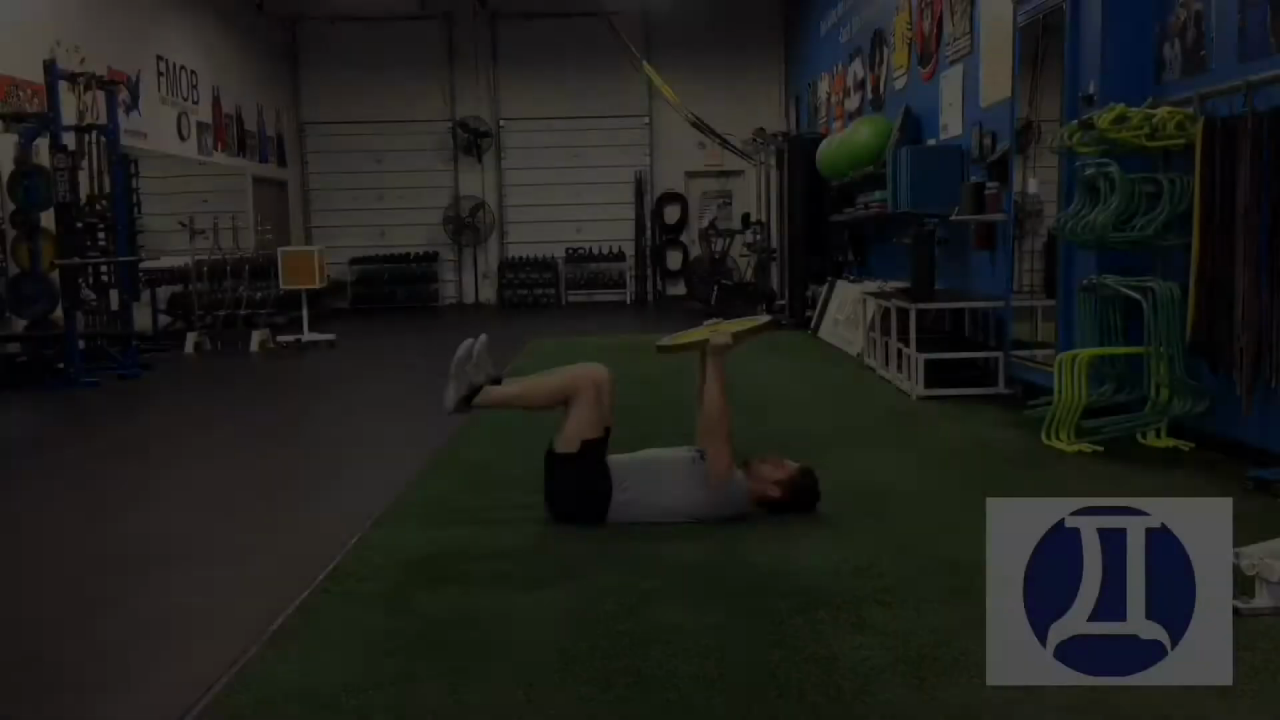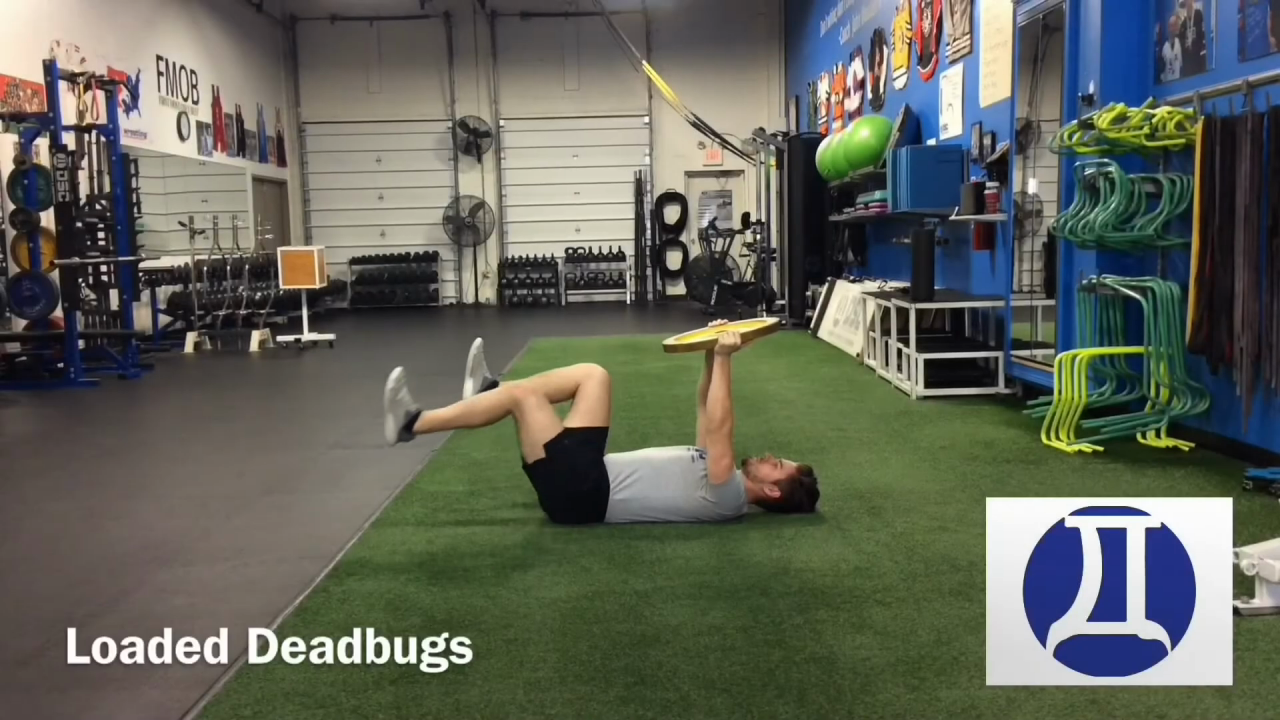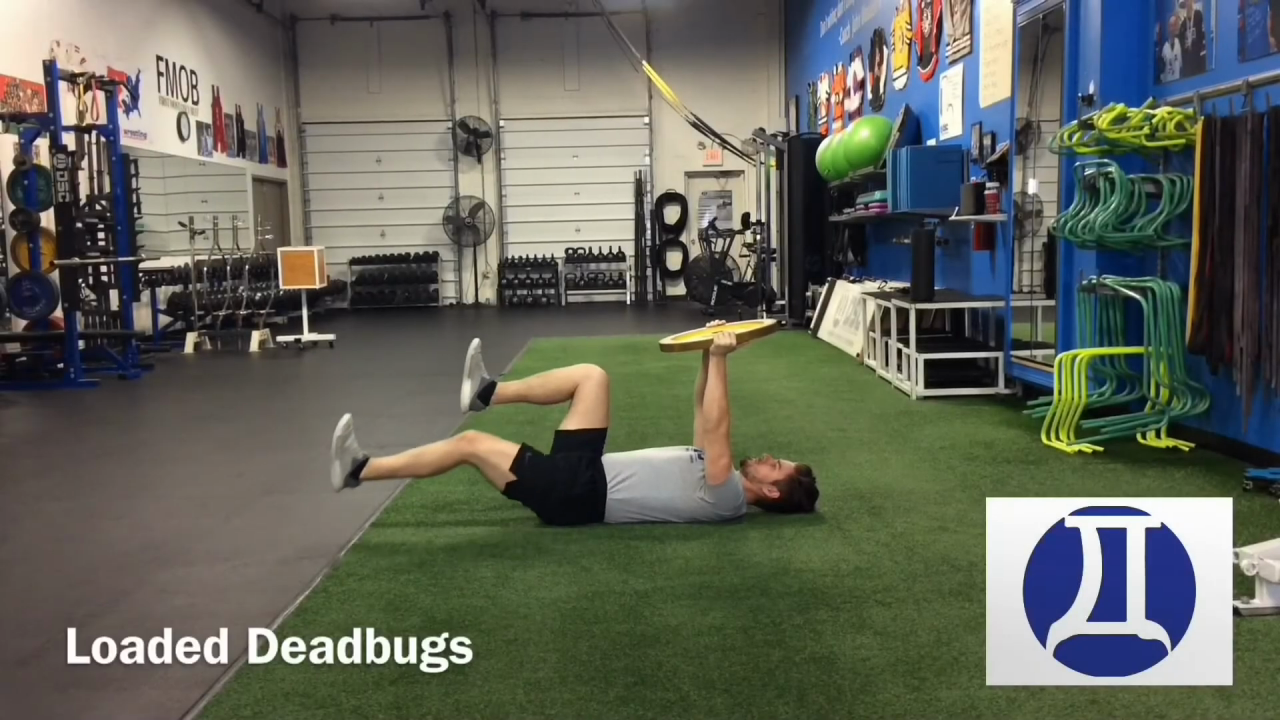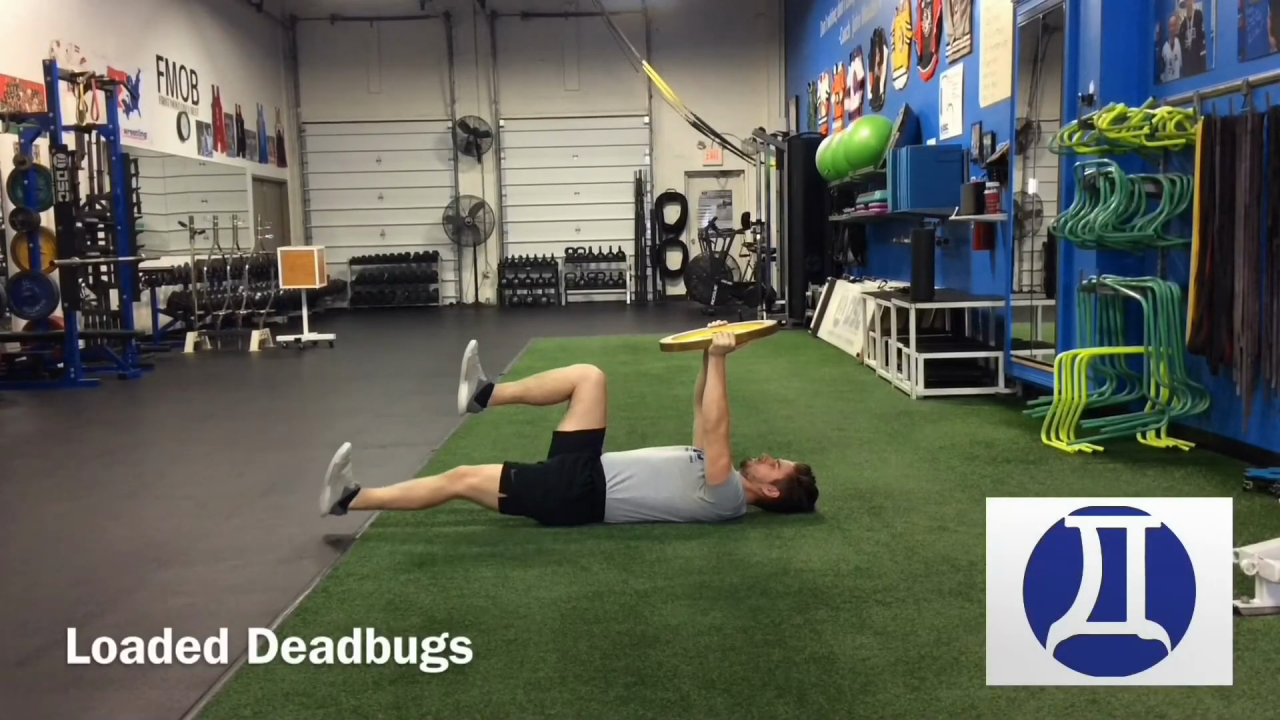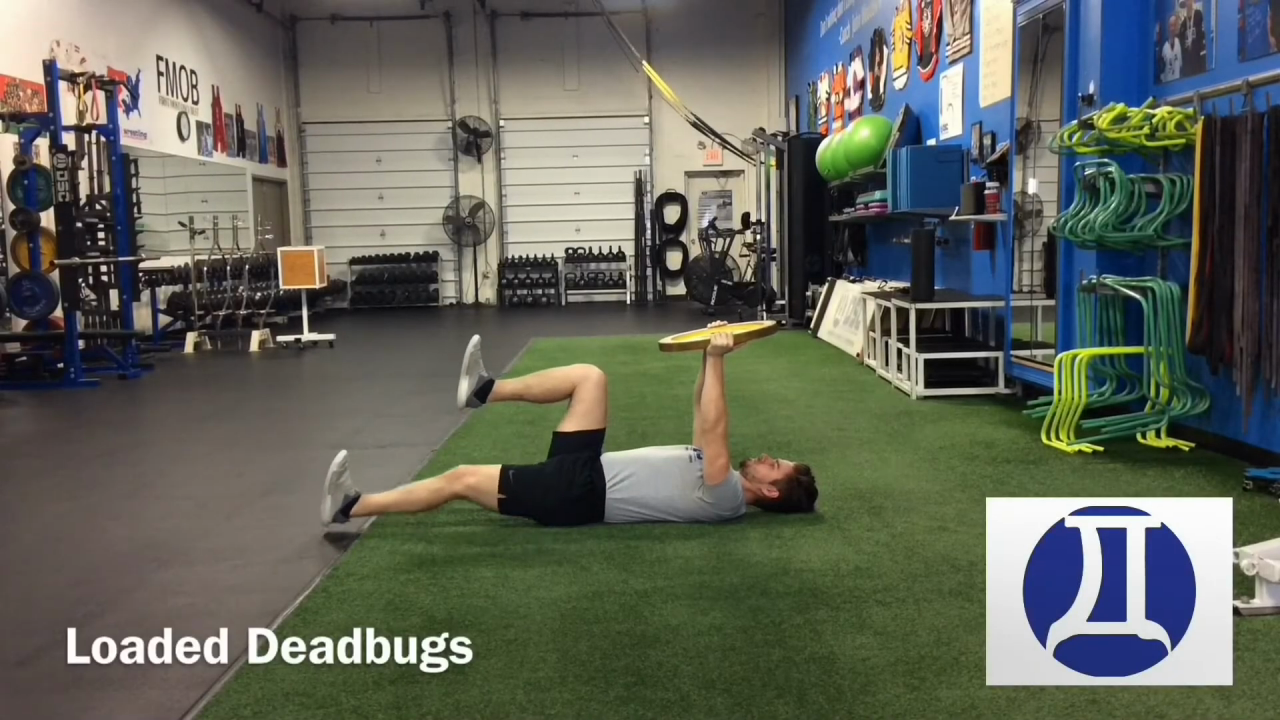
dt=0.5s
person 1, frame 1
left shoulder: (730, 495)
right shoulder: (726, 479)
left elbow: (716, 429)
right elbow: (709, 421)
left wrist: (716, 360)
right wrist: (706, 359)
left hip: (583, 495)
right hip: (596, 482)
left knee: (587, 381)
right knee: (595, 376)
left ankle: (473, 396)
right ankle: (489, 388)
person 1, frame 2
left shoulder: (728, 497)
right shoulder: (724, 478)
left elbow: (719, 429)
right elbow: (705, 411)
left wrist: (723, 360)
right wrist: (711, 356)
left hip: (581, 494)
right hip: (590, 472)
left knee: (521, 395)
right knee: (593, 374)
left ankle: (412, 422)
right ankle: (491, 391)
person 1, frame 3
left shoulder: (726, 496)
right shoulder: (724, 478)
left elbow: (716, 430)
right elbow: (703, 413)
left wrist: (718, 359)
right wrist: (707, 358)
left hip: (579, 494)
right hip: (586, 470)
left knee: (471, 444)
right knee: (591, 376)
left ankle: (361, 470)
right ankle: (489, 392)
person 1, frame 4
left shoulder: (726, 497)
right shoulder: (721, 479)
left elbow: (716, 431)
right elbow: (704, 417)
left wrist: (718, 361)
right wrist: (709, 359)
left hip: (579, 494)
right hip: (585, 471)
left knee: (463, 479)
right knee: (589, 376)
left ankle: (351, 499)
right ankle: (487, 394)
person 1, frame 5
left shoulder: (725, 496)
right shoulder: (725, 479)
left elbow: (713, 430)
right elbow: (704, 414)
left wrist: (716, 360)
right wrist: (709, 359)
left hip: (579, 495)
right hip: (586, 470)
left knee: (463, 479)
right knee: (589, 377)
left ankle: (353, 506)
right ankle: (486, 390)
